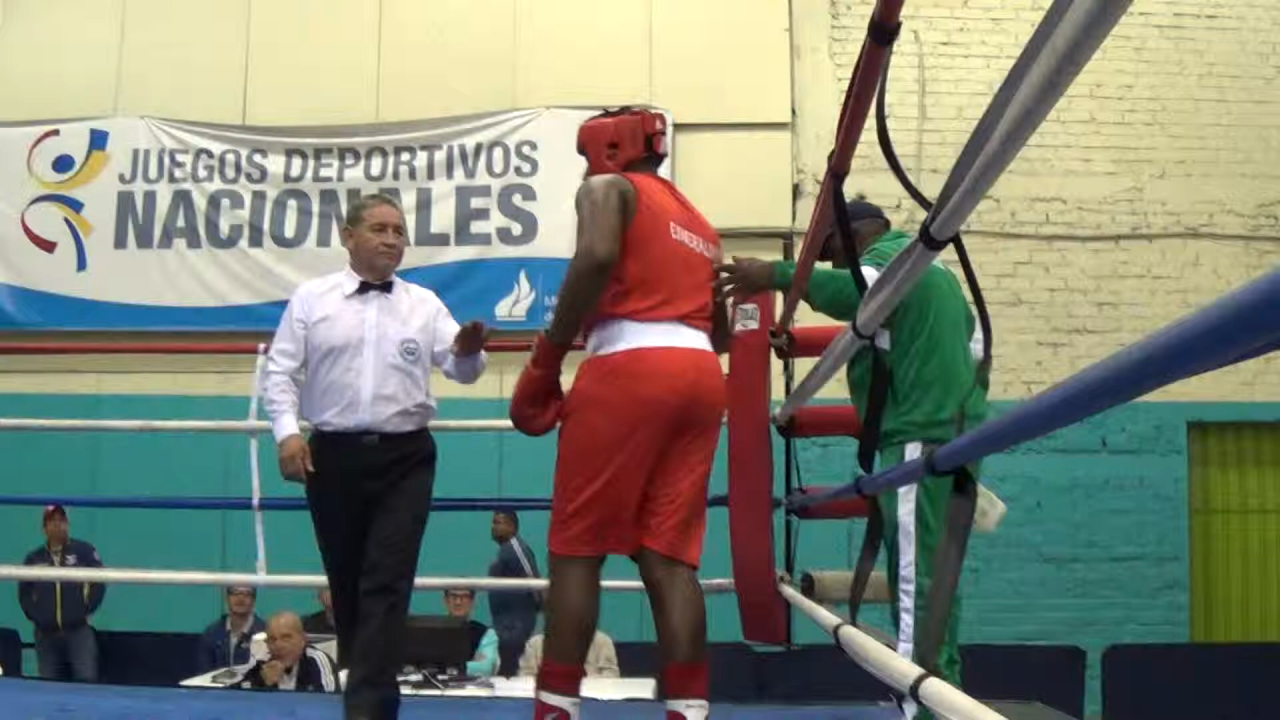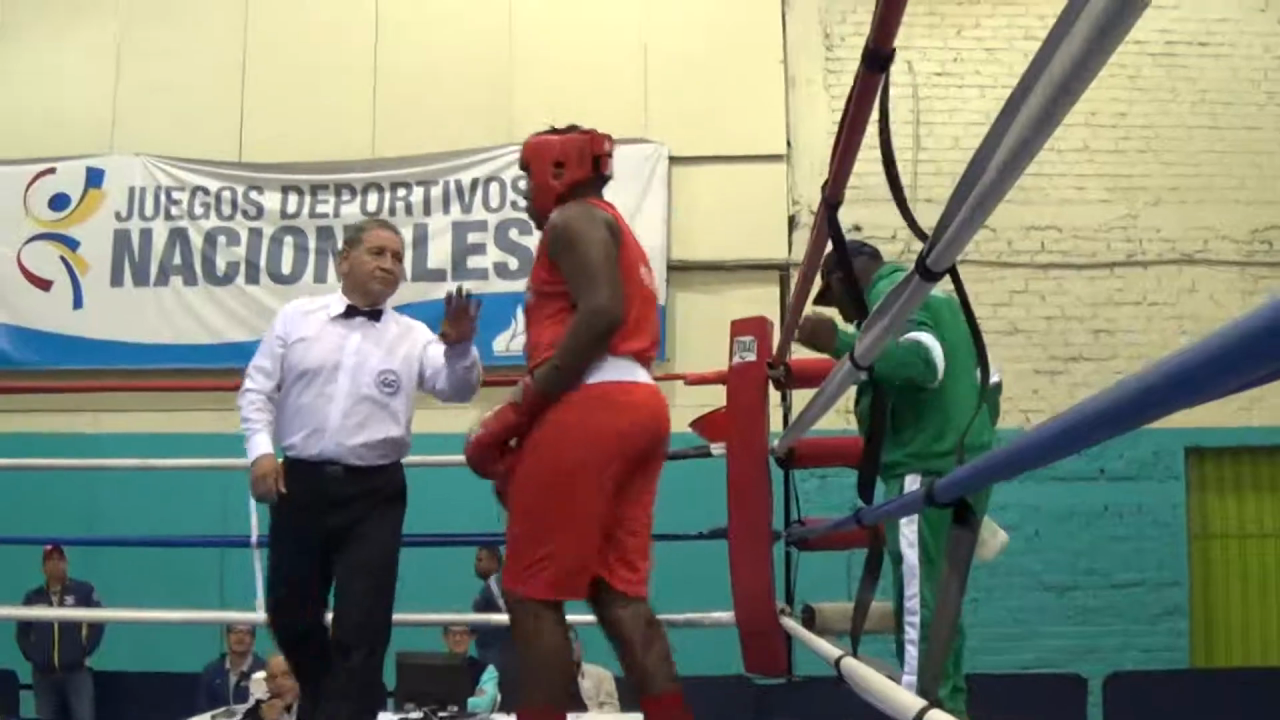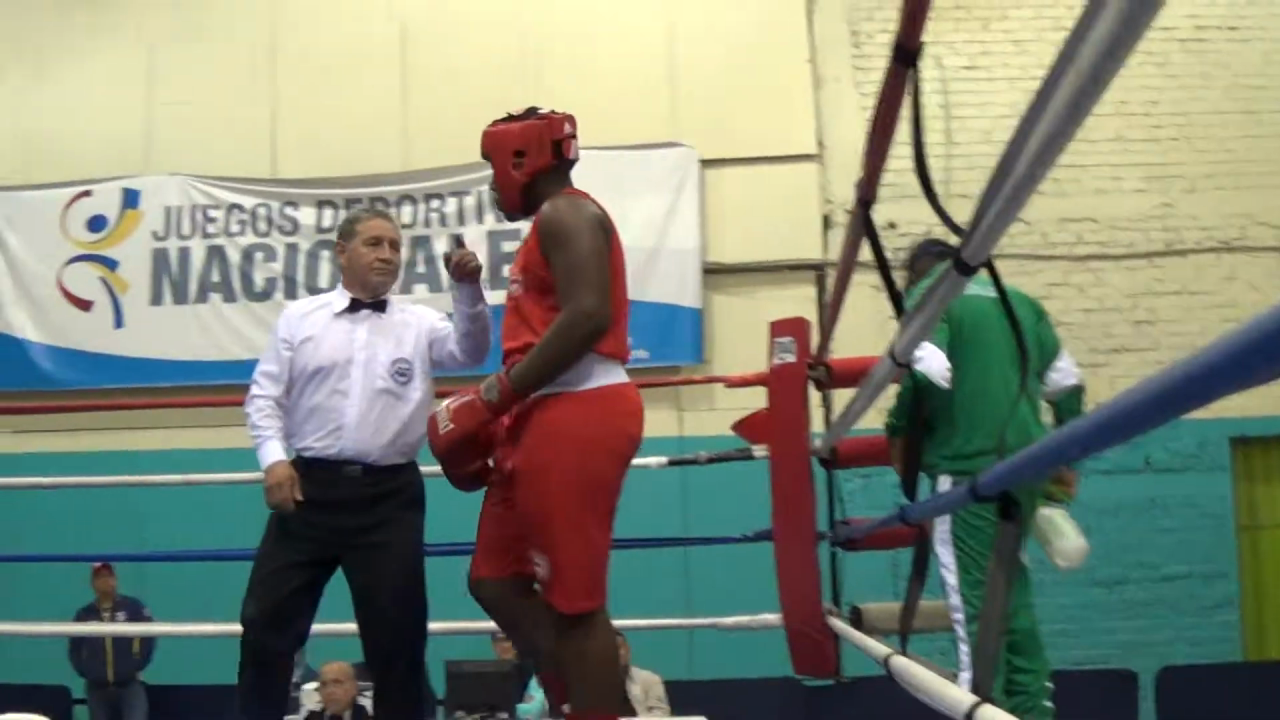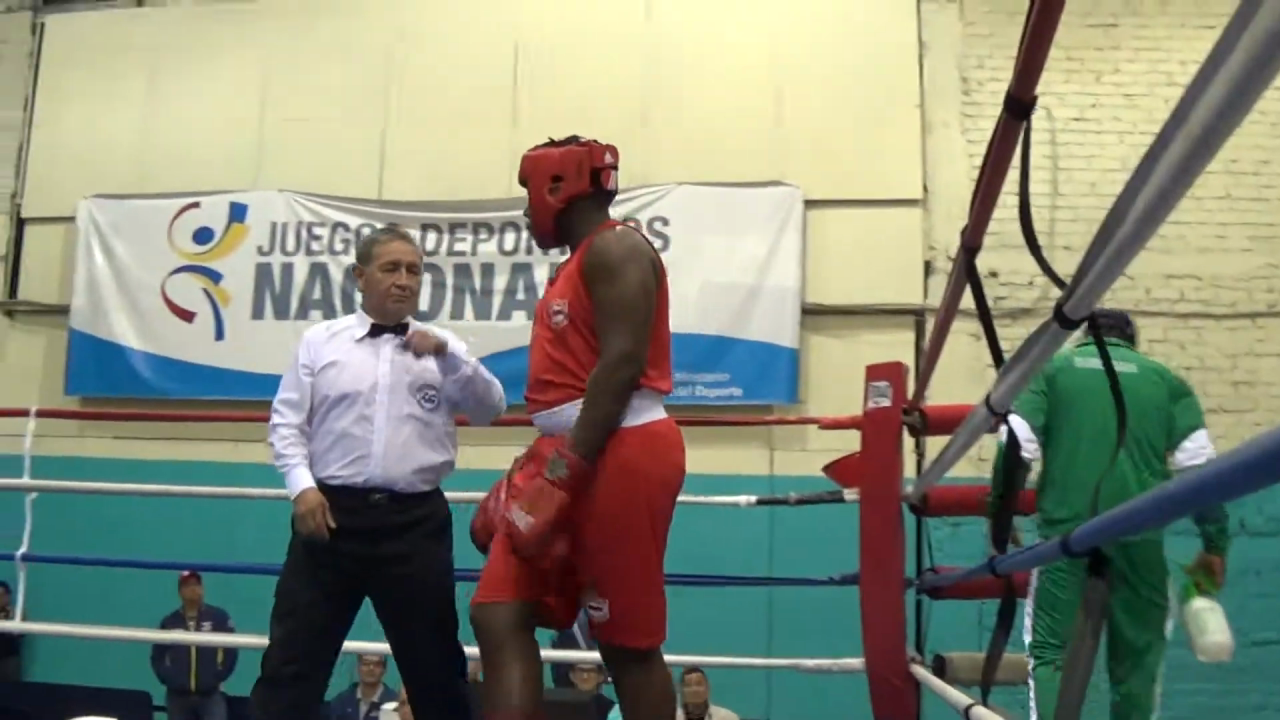
dt=0.3s
person 1, frame 1
left shoulder: (608, 188)
right shoulder: (695, 219)
left elbow: (596, 258)
right elbow: (718, 326)
left wrist: (546, 352)
left hip: (630, 371)
right hip: (698, 373)
left knee: (575, 551)
right knee: (667, 557)
person 1, frame 2
left shoulder: (574, 219)
right shoulder: (622, 238)
left elbow: (600, 312)
left wrist: (524, 403)
left hip: (586, 408)
right hip: (638, 407)
left knee: (534, 592)
right knee: (621, 593)
person 1, frame 3
left shoulder: (567, 214)
right shoulder: (555, 225)
left elbow: (586, 317)
left wrist: (493, 396)
right wrist: (504, 406)
left hip: (576, 417)
right hip: (544, 420)
left knee: (571, 598)
right knee: (494, 580)
person 1, frame 4
left shoulder: (616, 249)
right shoulder: (578, 265)
left elbow: (621, 362)
left wrist: (559, 476)
right wrist: (541, 466)
left hip: (620, 454)
right hip: (566, 455)
left knee: (628, 640)
right knee: (499, 616)
person 2, frame 1
left shoulder: (424, 304)
right shoulder: (311, 298)
left elbow: (461, 370)
right elbow: (280, 371)
left wrist: (469, 350)
right wrist: (287, 429)
left hip: (403, 458)
right hip: (333, 457)
left knee: (385, 584)
right knee: (348, 588)
person 2, frame 2
left shoulder: (411, 335)
right shoulder: (295, 318)
left elbow: (456, 387)
right elbow: (257, 389)
left wrist: (460, 347)
right wrist: (260, 449)
left hip: (374, 493)
right hip: (302, 486)
left knee: (361, 625)
right knee: (291, 618)
person 2, frame 3
left shoulder: (420, 322)
right shoulder: (299, 317)
left elbow: (472, 352)
right elbow: (265, 394)
left wrist: (468, 289)
right wrist: (273, 457)
left hip: (388, 493)
right hip: (310, 488)
left knee: (397, 634)
right knee: (267, 622)
person 2, frame 4
left shoulder: (441, 349)
right shoulder: (320, 341)
left elbow: (490, 407)
right elbow: (287, 423)
left wrist: (447, 354)
right wrist: (301, 486)
left hip: (415, 521)
right hip: (335, 515)
left knee: (434, 663)
right knee: (292, 656)
person 3, frame 1
left shoulder: (888, 253)
right shoulder: (933, 266)
left elbow: (856, 293)
right elbow: (975, 351)
left wrist: (777, 274)
left hip: (922, 439)
right hip: (952, 436)
left knee: (918, 576)
right knee: (929, 573)
person 3, frame 2
left shoulder: (888, 290)
right shoulder: (939, 295)
left elbow: (919, 362)
right elbow: (986, 382)
left wrist: (840, 342)
left hip: (927, 470)
right hip: (965, 465)
left knee: (920, 603)
right knee: (936, 598)
person 3, frame 3
left shoulder: (926, 295)
right shoulder: (1020, 300)
left elbow: (927, 373)
right elbow: (1066, 383)
left wrist: (897, 428)
right wrist: (1066, 459)
left hip: (965, 468)
left knee: (974, 599)
right knee: (1010, 588)
person 3, frame 4
left shoulder: (1052, 369)
right shoulder: (1165, 379)
left elbow: (1016, 443)
right elbow: (1199, 465)
right wrist: (1215, 544)
left hip: (1067, 532)
right hip: (1140, 536)
left knee: (1051, 652)
right knee: (1137, 656)
